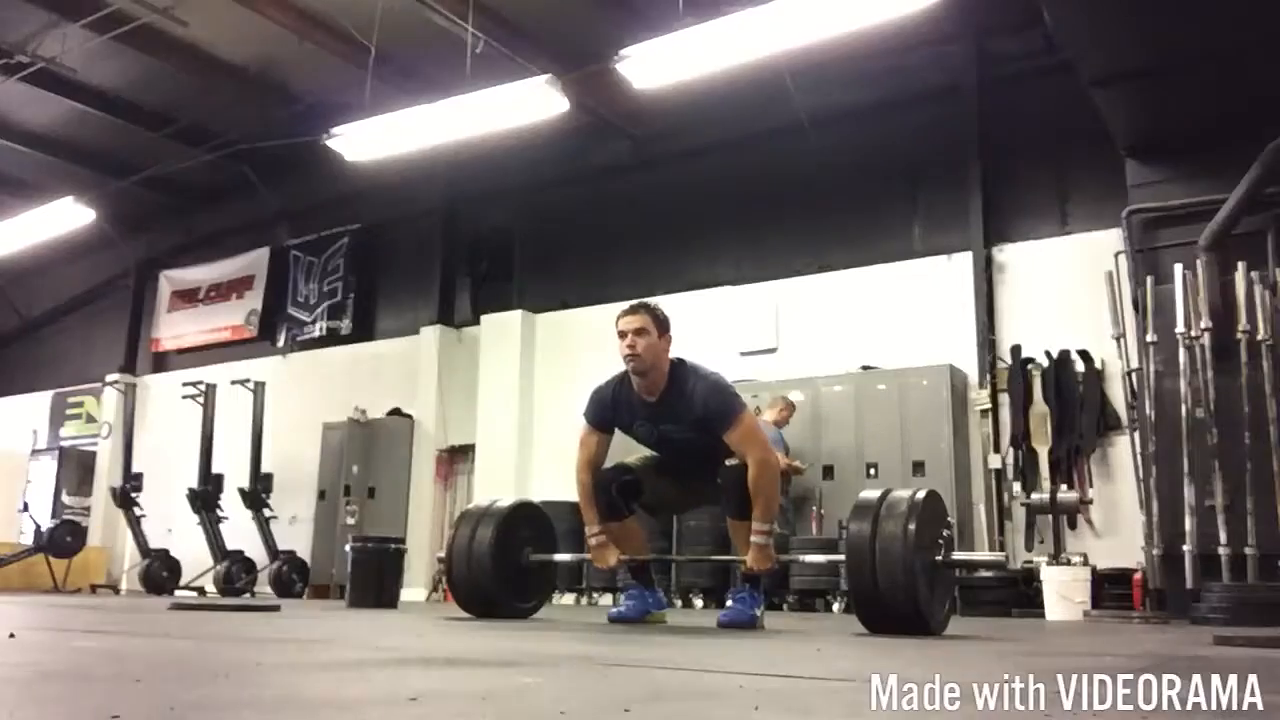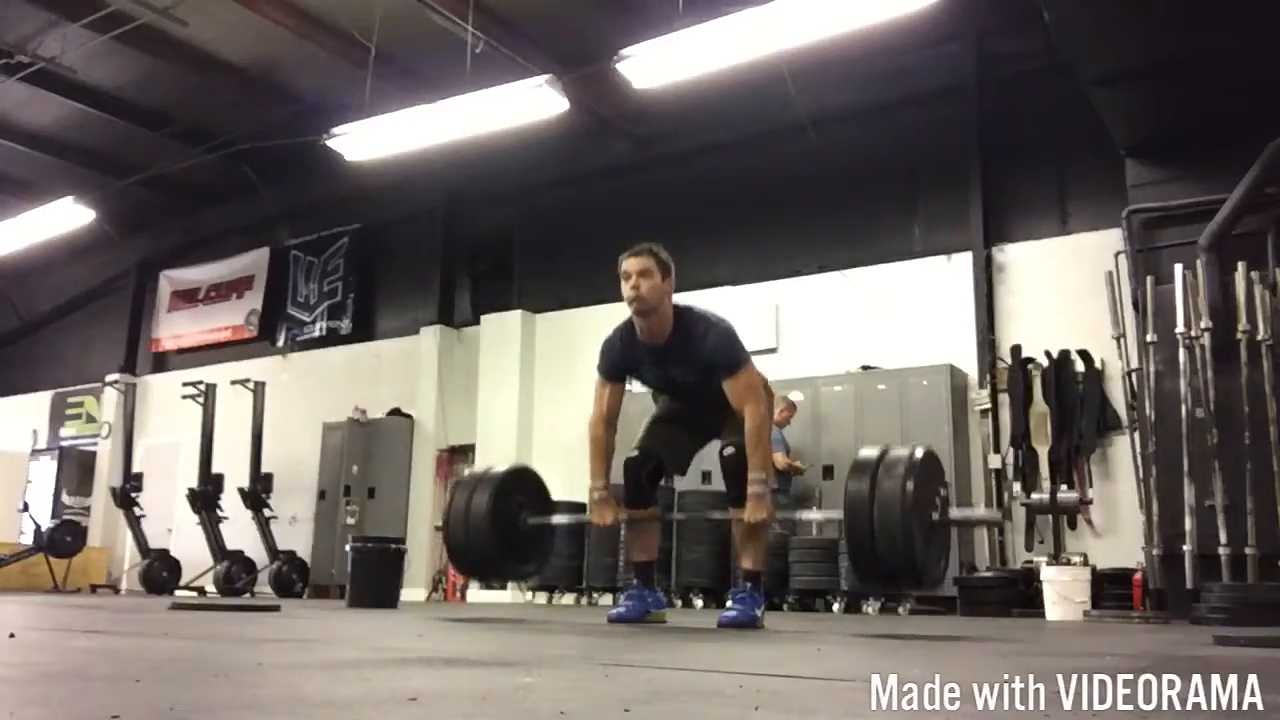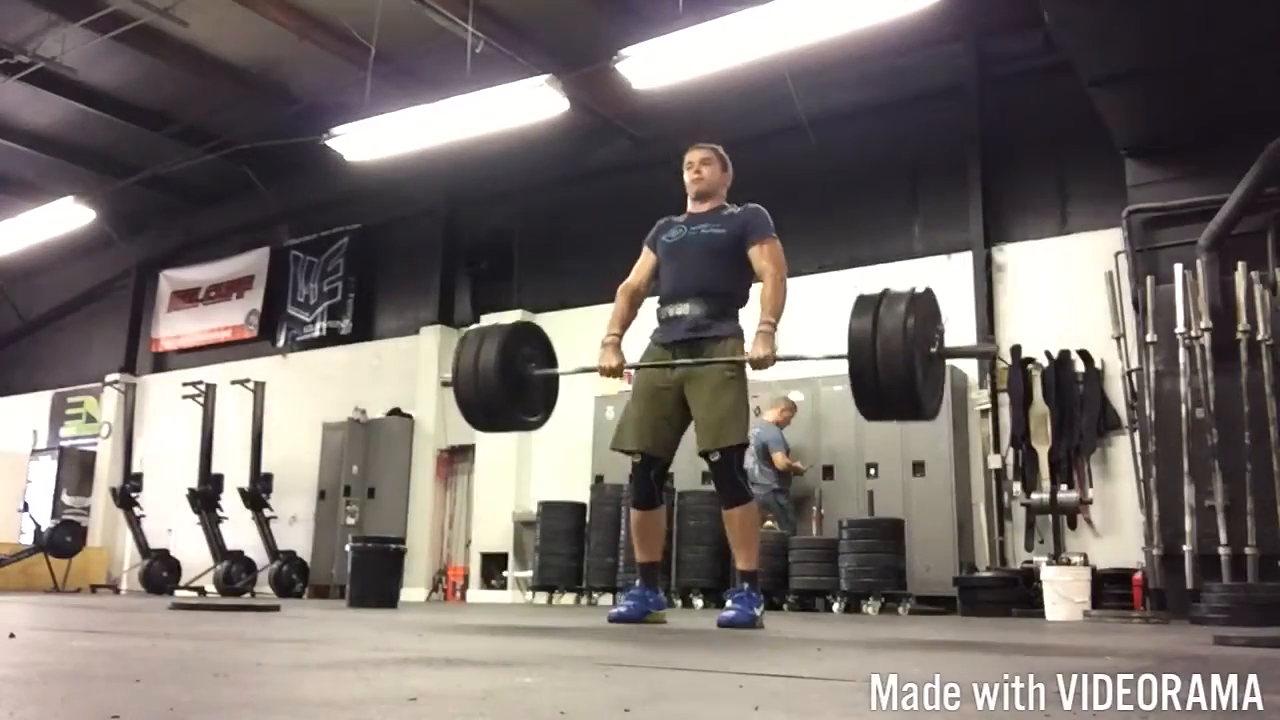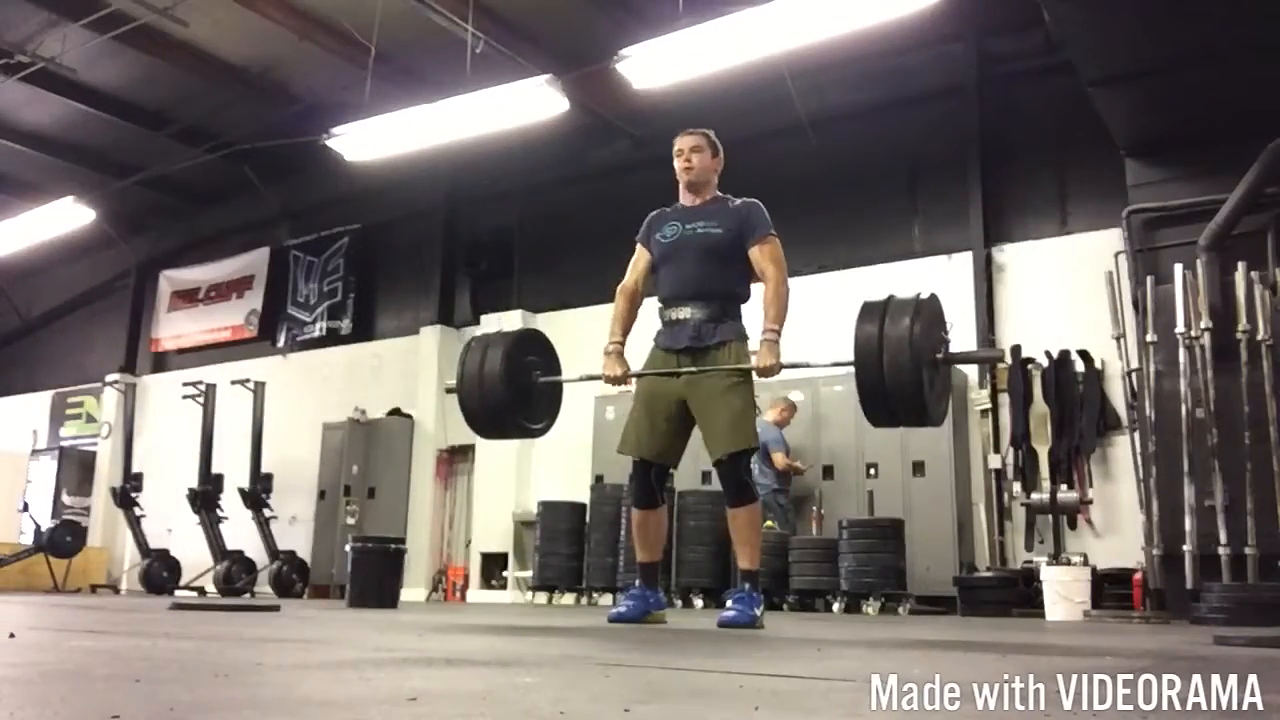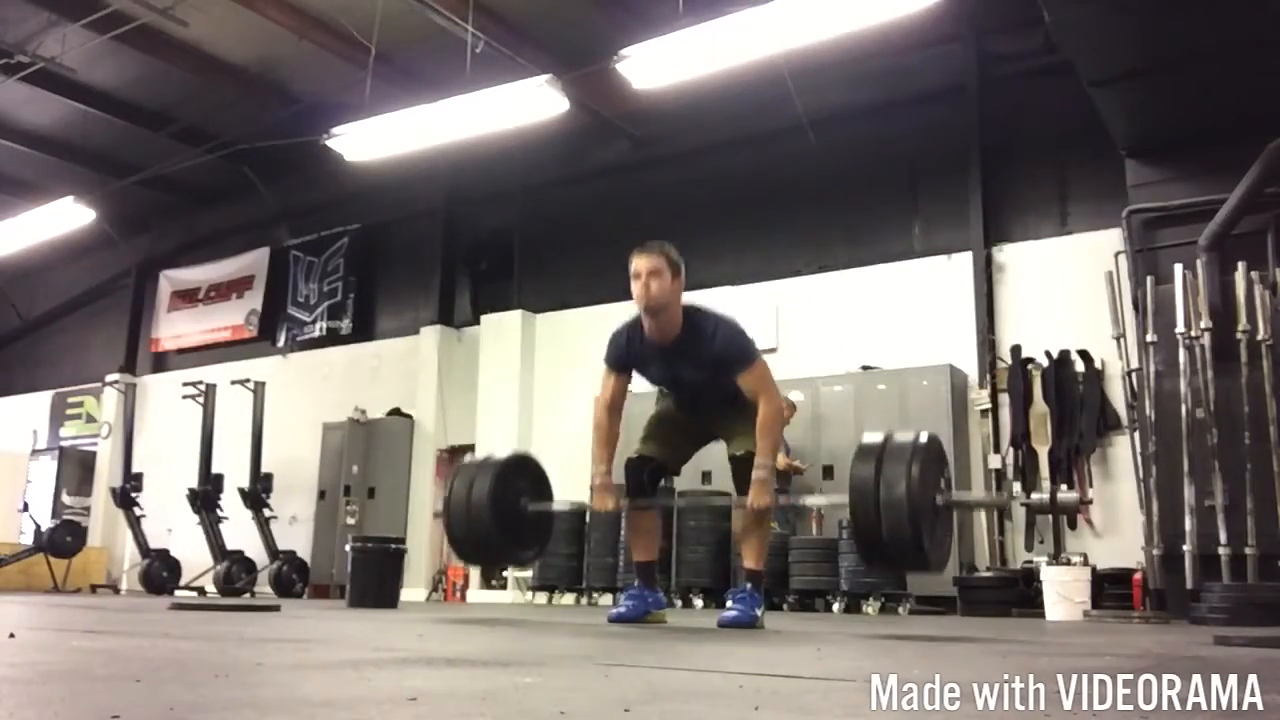
dt=0.7s
person 1, frame 1
left shoulder: (704, 389)
right shoulder: (609, 397)
left elbow: (764, 458)
right elbow: (586, 467)
left wrist: (762, 539)
right wrist: (596, 537)
left hip: (722, 470)
right hip: (674, 472)
left knee: (738, 474)
right knee: (607, 484)
left ankle: (749, 594)
right ankle: (646, 591)
person 1, frame 2
left shoulder: (710, 334)
right shoulder: (618, 345)
left elbow: (754, 410)
right elbow: (602, 421)
left wrist: (759, 493)
right wrist: (599, 493)
left hip: (736, 402)
right hip: (681, 407)
left knee: (736, 463)
right knee: (638, 470)
left ankle: (749, 594)
right ankle: (645, 591)
person 1, frame 3
left shoulder: (747, 218)
right shoulder: (664, 229)
left elbow: (772, 274)
right elbow: (632, 286)
left wrist: (765, 333)
right wrist: (612, 340)
left hip: (717, 347)
right hip: (661, 350)
left knee: (725, 465)
right knee: (645, 470)
left ankle: (747, 594)
right ankle: (648, 590)
person 1, frame 4
left shoulder: (743, 213)
right shoulder: (657, 222)
left elbow: (774, 277)
right elbow: (630, 286)
left wrist: (770, 341)
right wrist: (614, 348)
left hip: (721, 350)
right hip: (664, 353)
left knee: (733, 466)
right knee: (645, 472)
left ankle: (748, 592)
right ankle: (647, 589)
person 1, frame 5
left shoulder: (718, 335)
right shoulder: (625, 341)
left elbow: (769, 398)
right elbow: (607, 407)
left wrist: (763, 475)
right wrist: (601, 477)
left hip: (736, 408)
right hip: (682, 408)
left knee: (747, 465)
right knee: (639, 470)
left ankle: (749, 594)
right ankle: (647, 590)
